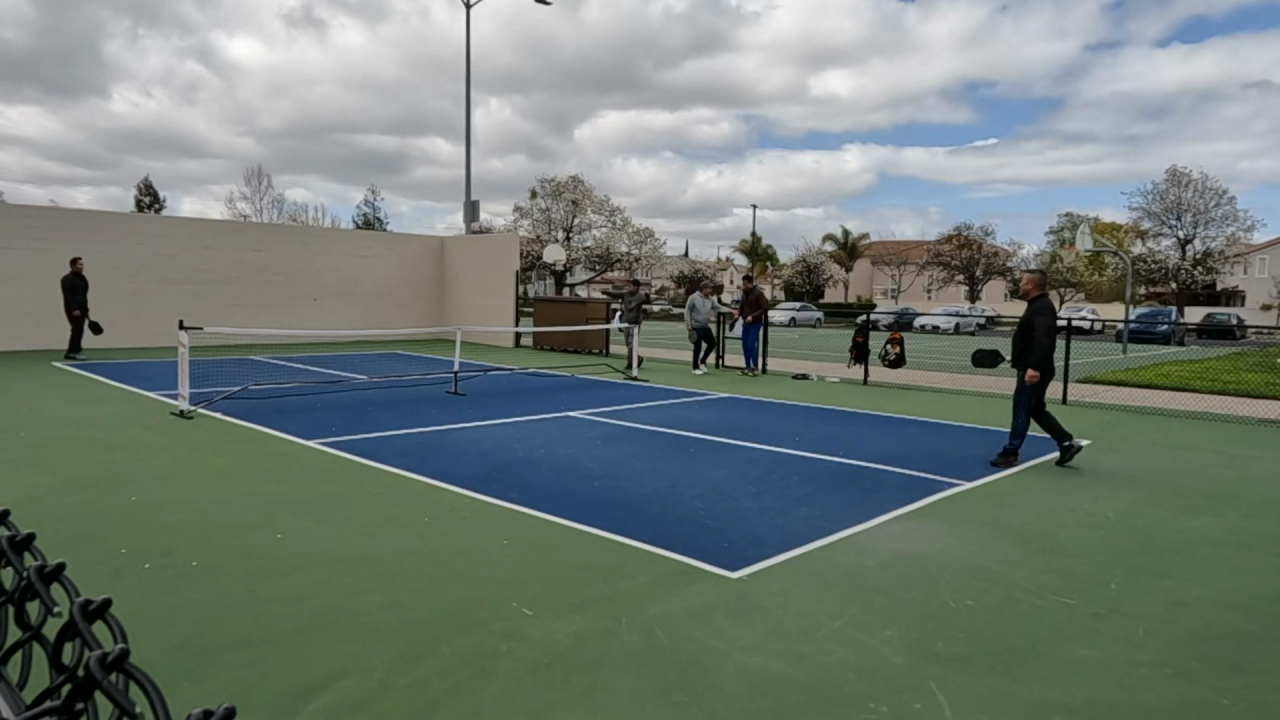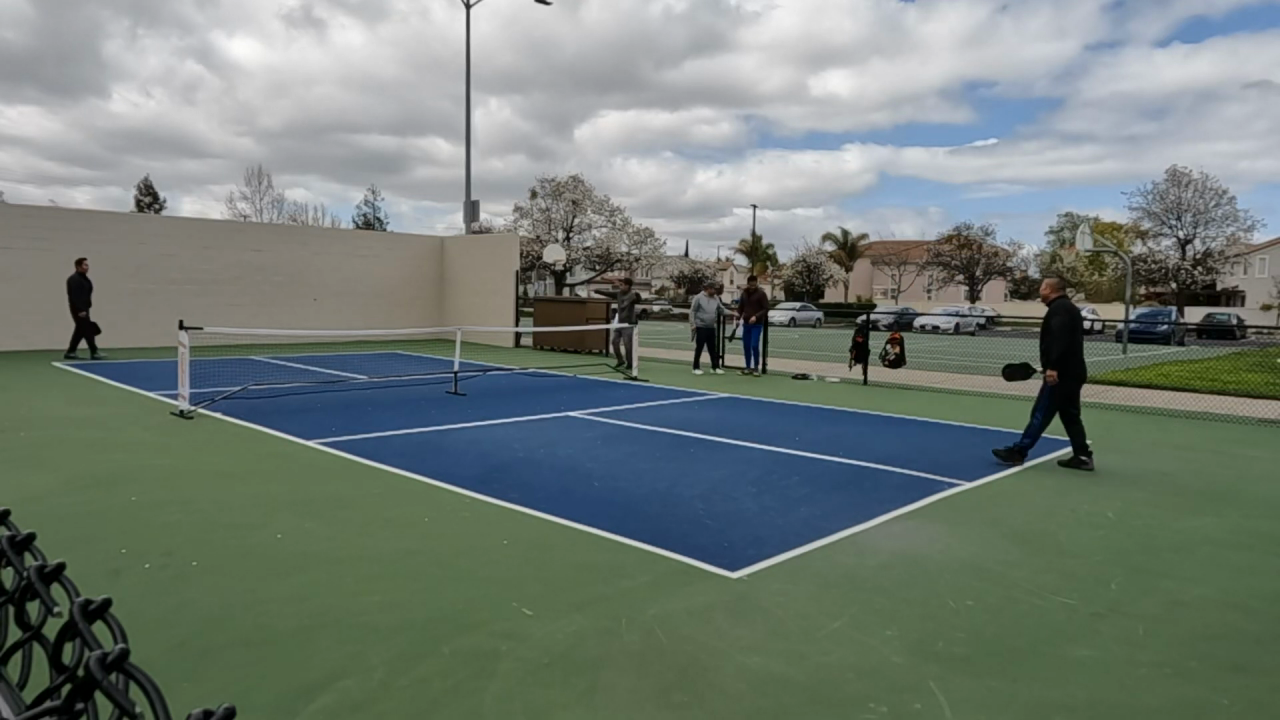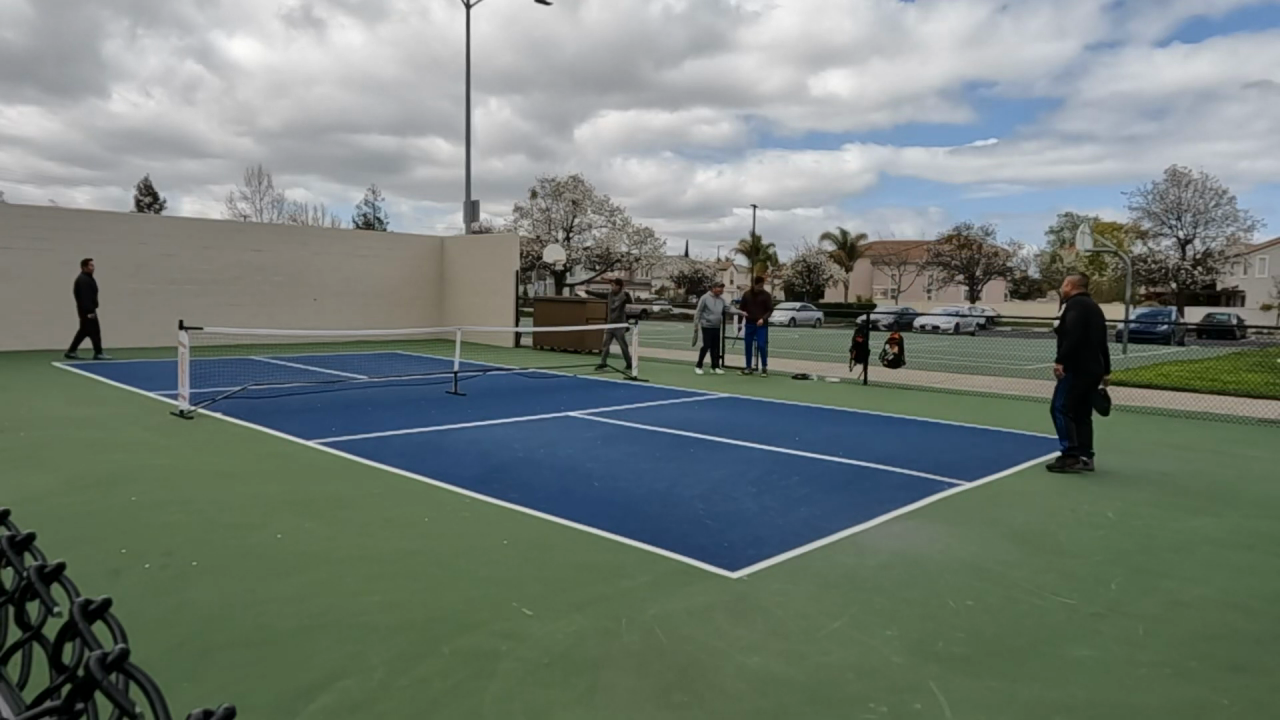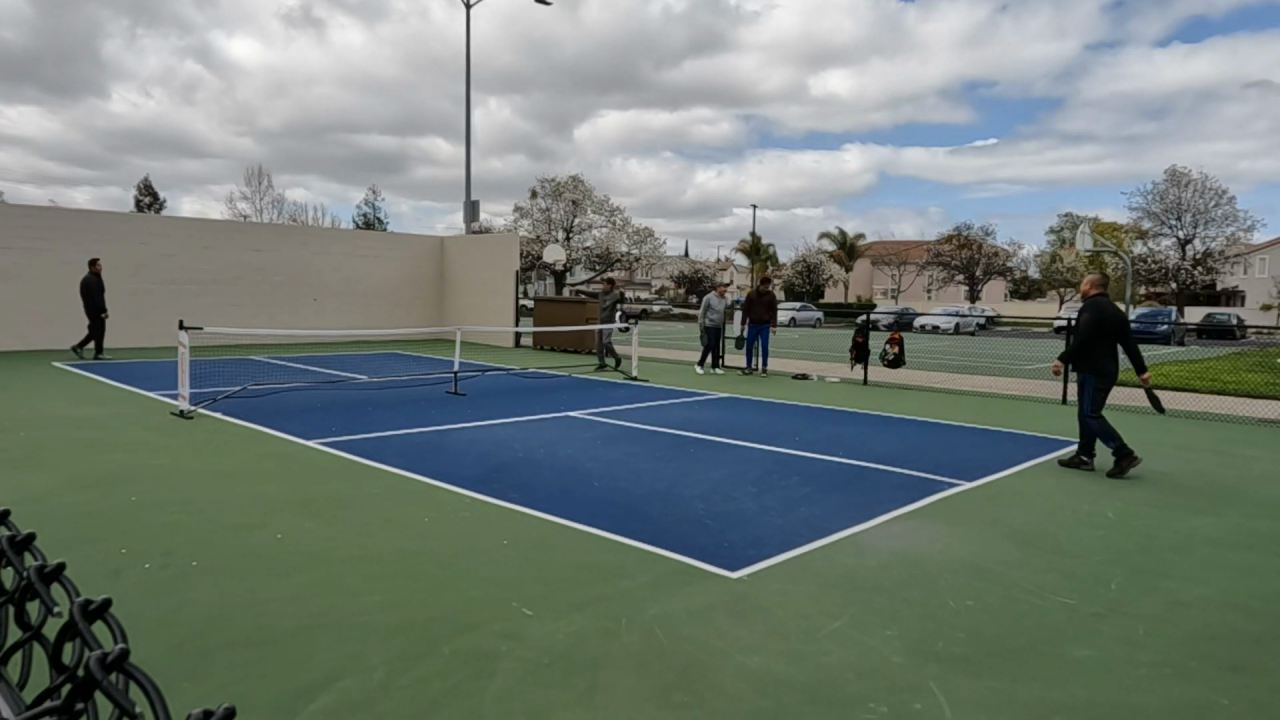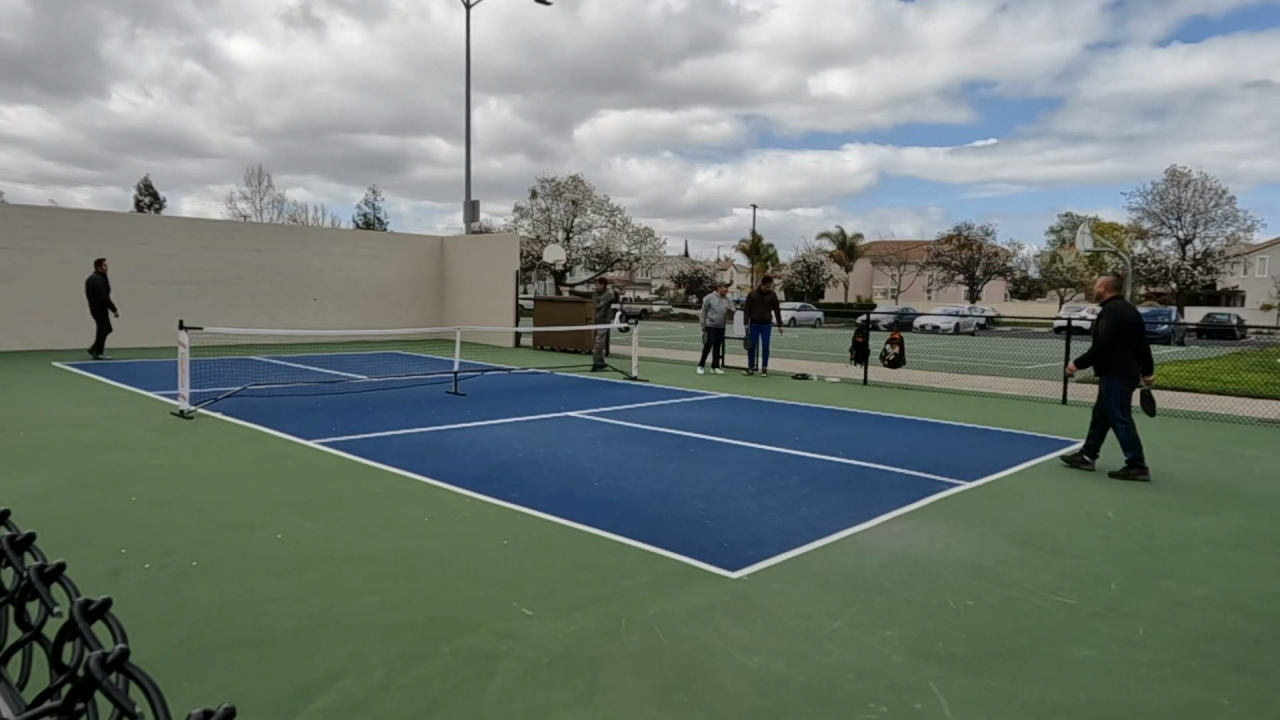
dt=0.2s
person 1, frame 1
left shoulder: (1042, 307)
right shoulder: (1037, 305)
left elbow: (1043, 339)
left wrist: (1034, 367)
right wrist: (1022, 359)
left hip: (1032, 371)
right hip: (1029, 368)
left knee: (1021, 410)
right knee: (1036, 409)
left ankle: (1010, 453)
right ankle: (1067, 444)
person 1, frame 2
left shoulder: (1059, 308)
right shoulder: (1069, 308)
left elbow: (1060, 340)
left wrist: (1052, 366)
right wrist: (1052, 363)
left hip: (1062, 373)
right hip: (1074, 372)
left knee: (1041, 413)
right knee: (1070, 415)
left ankle: (1018, 452)
right ankle: (1083, 456)
person 1, frame 3
left shoulder: (1075, 304)
right shoulder: (1094, 308)
left elbow: (1072, 337)
right elbow: (1102, 343)
left wrist: (1060, 360)
right wrist: (1105, 371)
left hip: (1075, 371)
right hip: (1093, 370)
left knee: (1060, 409)
right knee: (1081, 414)
left ankle: (1071, 456)
right ankle: (1084, 456)
person 1, frame 4
left shoulder: (1091, 305)
right shoulder: (1115, 310)
left elbow: (1082, 338)
right elbow: (1130, 343)
left wrist: (1062, 359)
right wrist: (1142, 370)
left hip: (1092, 370)
right hip: (1107, 370)
left knee: (1090, 415)
right knee: (1091, 414)
left ankle: (1125, 455)
right ankle: (1084, 456)
person 1, frame 5
left shoulder: (1111, 311)
right shoulder: (1129, 310)
left elbow: (1101, 346)
right elbow: (1141, 344)
left wrist: (1077, 363)
right wrist: (1147, 372)
left hip: (1115, 375)
right hip: (1126, 374)
left knee: (1119, 419)
right knee: (1100, 414)
left ankle: (1137, 466)
right ankle: (1087, 456)
